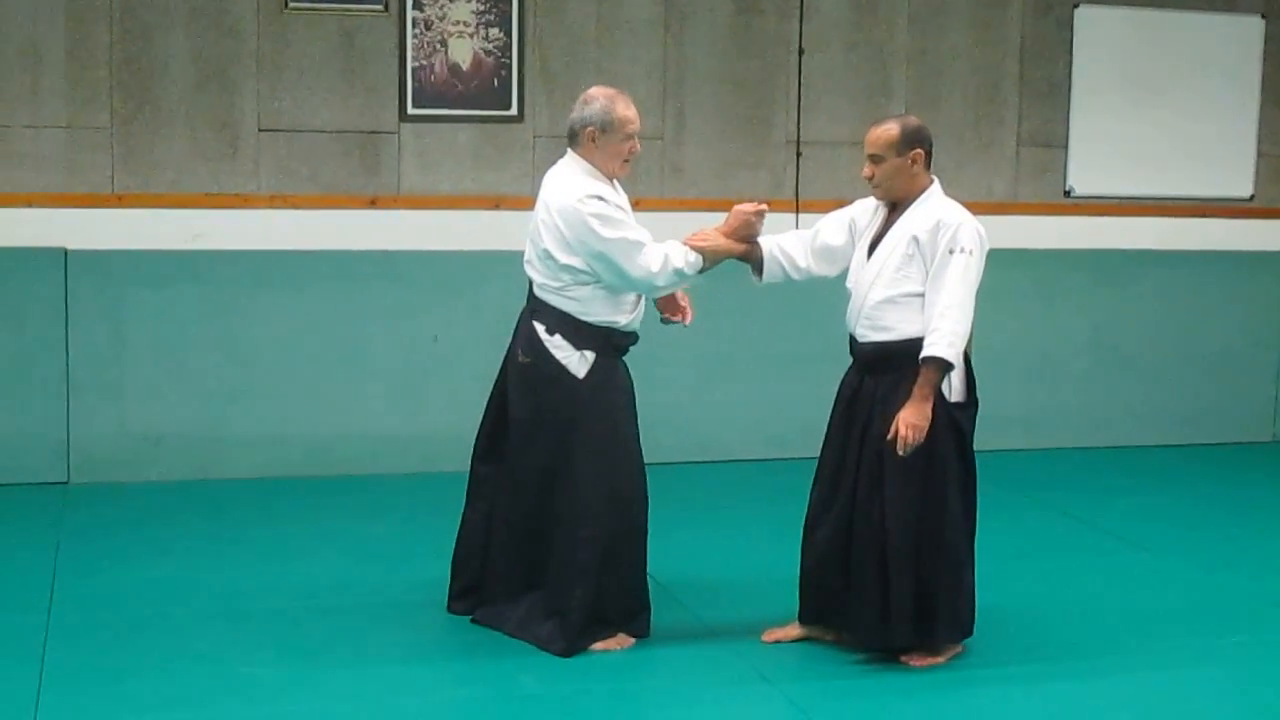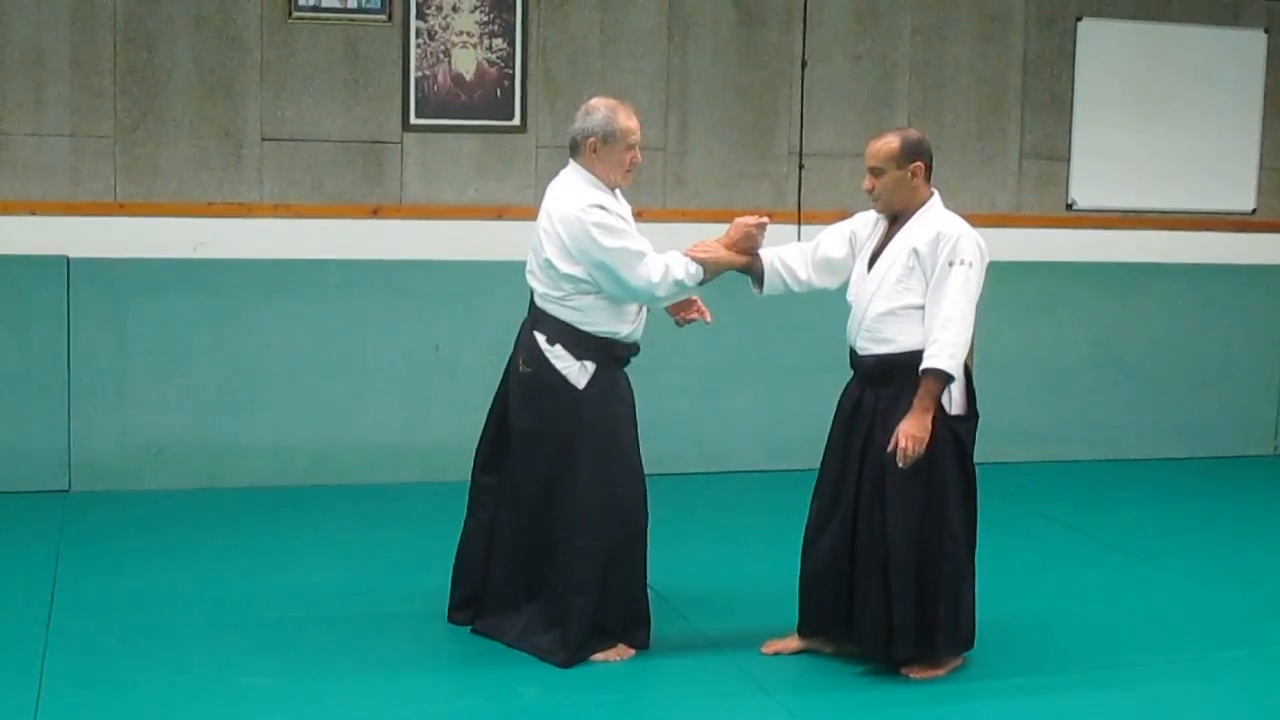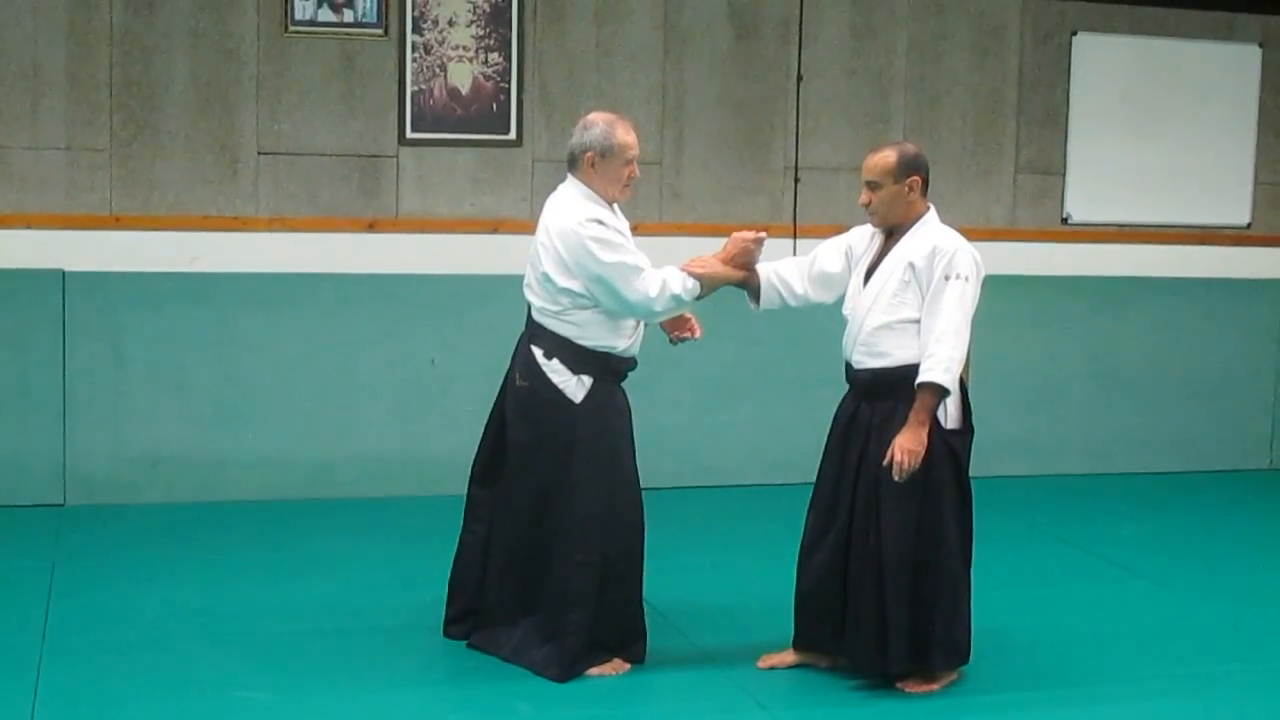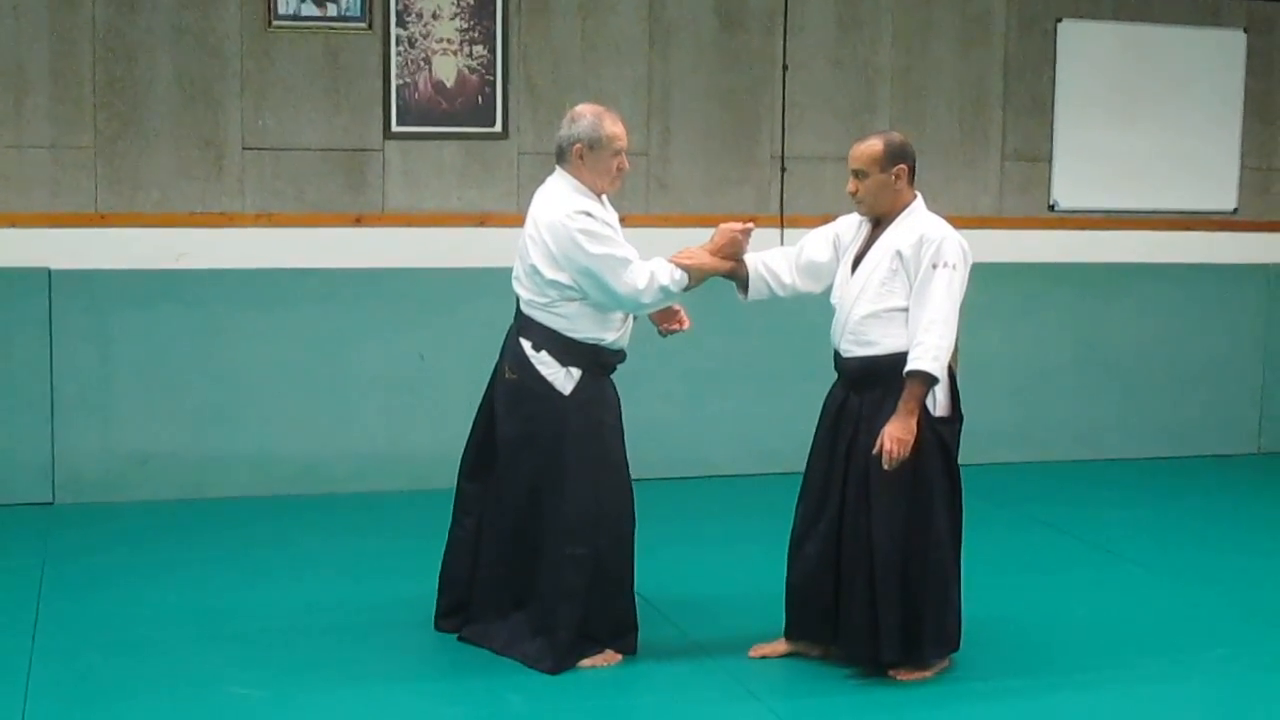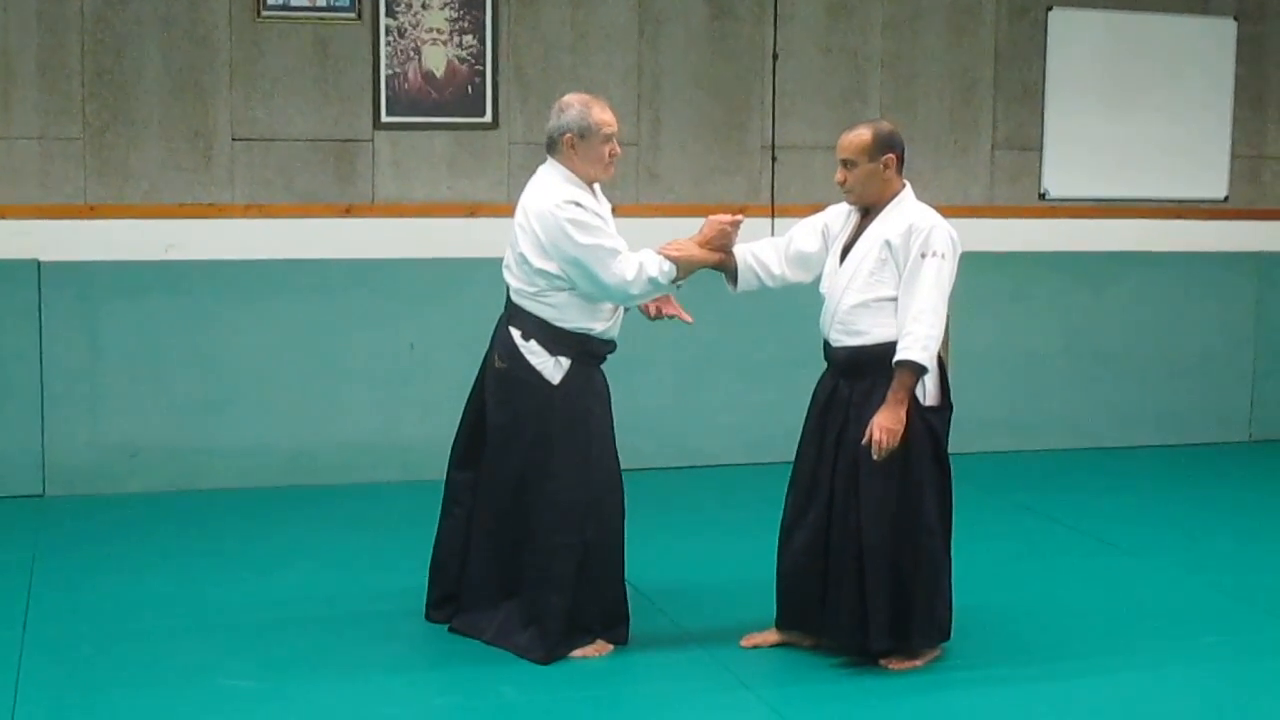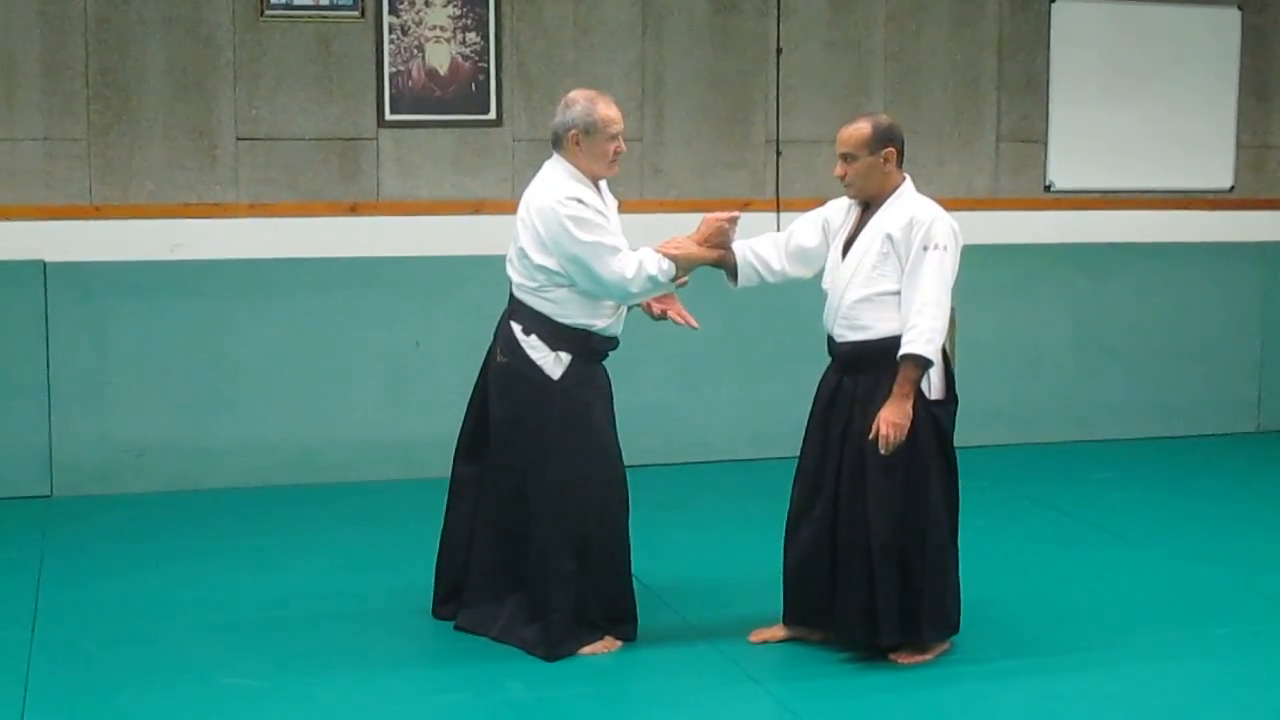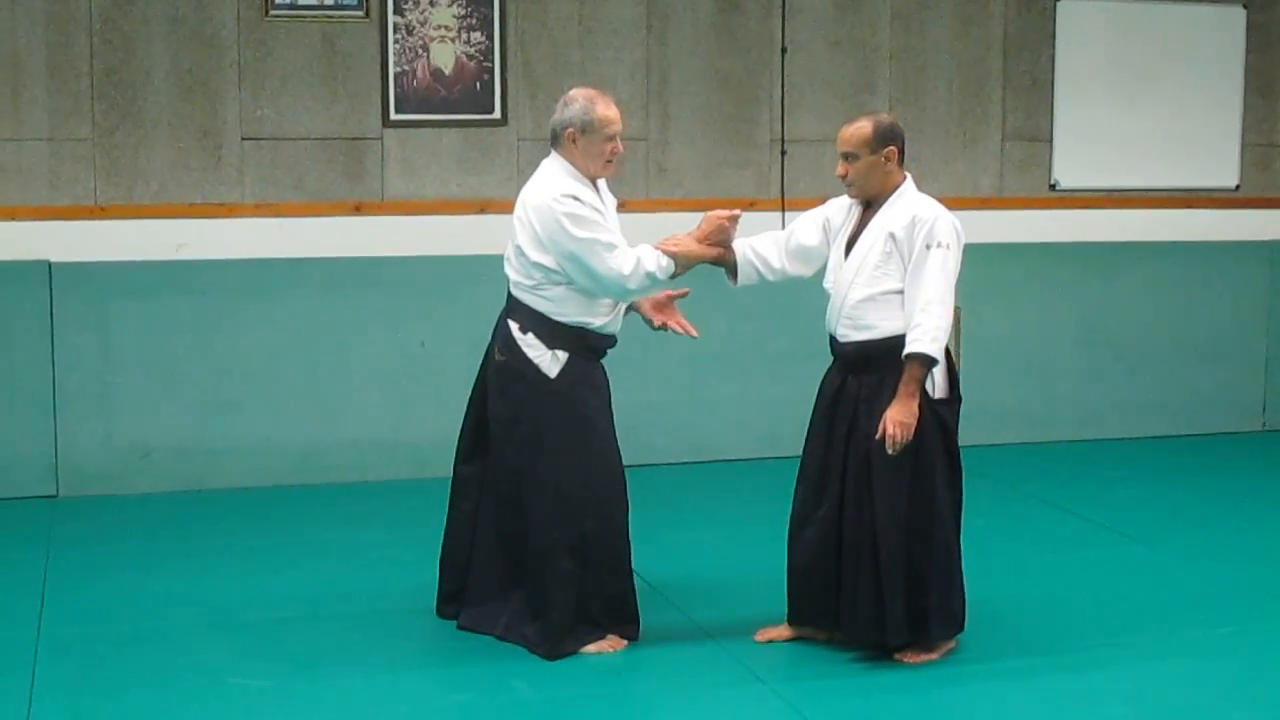
dt=0.4s
person 1, frame 1
left shoulder: (580, 179)
right shoulder: (581, 200)
left elbow: (622, 261)
right elbow: (646, 266)
left wrist: (660, 291)
right wrist: (724, 238)
left hip: (550, 348)
right hip: (573, 358)
left knee: (524, 473)
right knee: (598, 488)
left ankle: (491, 589)
right ankle: (584, 620)
person 1, frame 2
left shoulder: (585, 190)
right shoulder: (583, 209)
left elbow: (624, 271)
right elbow: (648, 276)
left wrist: (669, 297)
right wrist: (726, 251)
left hip: (554, 359)
right hip: (574, 370)
left knee: (526, 484)
right knee: (598, 498)
left ankle: (492, 600)
right ankle: (584, 630)
person 1, frame 3
left shoulder: (584, 205)
right shoulder: (581, 224)
left elbow: (622, 287)
right elbow: (646, 291)
left wrist: (666, 312)
left hip: (550, 374)
right hip: (570, 384)
left knee: (523, 498)
right knee: (594, 513)
left ankle: (488, 614)
right ankle: (578, 645)
person 1, frame 4
left shoulder: (574, 197)
right shoulder: (568, 215)
left elbow: (612, 278)
right elbow: (632, 283)
left wrist: (652, 306)
right wrist: (710, 256)
left hip: (541, 367)
right hip: (558, 377)
left knee: (513, 492)
right knee: (584, 506)
left ankle: (481, 608)
right ankle: (569, 638)
person 1, frame 5
left shoulder: (571, 188)
right shoulder: (559, 206)
left elbow: (601, 271)
right elbow: (622, 276)
left wrist: (644, 293)
right wrist: (698, 249)
left hip: (532, 358)
right hip: (548, 366)
left knee: (503, 482)
right knee: (575, 494)
left ankle: (472, 599)
right ankle: (561, 628)
person 1, frame 6
left shoulder: (583, 183)
right shoulder: (560, 201)
left elbow: (604, 269)
right elbow: (621, 275)
left wrist: (645, 293)
right wrist: (697, 247)
left hip: (540, 355)
right hip: (549, 362)
left knee: (508, 478)
right knee: (579, 490)
left ankle: (478, 596)
right ankle: (569, 624)
person 1, frame 7
left shoulder: (583, 183)
right shoulder: (556, 200)
left elbow: (602, 268)
right elbow: (617, 271)
left wrist: (642, 300)
right wrist: (696, 244)
left hip: (540, 354)
right hip: (546, 360)
left knee: (509, 478)
right knee: (578, 490)
left ankle: (483, 594)
right ankle: (572, 624)
person 2, frame 1
left shoulder: (950, 226)
right shoulder: (864, 216)
left elbow: (947, 322)
right elbow: (801, 251)
left wrist: (917, 403)
right wrist: (732, 245)
left hip: (916, 382)
right hip: (864, 377)
left knee: (917, 511)
right knee: (838, 503)
left ankle: (939, 634)
right ankle: (827, 616)
person 2, frame 2
left shoulder: (951, 237)
right shoulder: (867, 227)
left elbow: (949, 331)
right elbow: (805, 262)
left wrist: (921, 411)
right wrist: (740, 259)
left hip: (922, 393)
right hip: (867, 390)
left knee: (922, 525)
right knee: (840, 513)
left ankle: (939, 645)
right ankle: (827, 627)
person 2, frame 3
left shoulder: (947, 252)
right shoulder: (863, 241)
left elbow: (945, 346)
right elbow: (802, 276)
left wrist: (916, 425)
right wrist: (736, 273)
left hip: (917, 407)
right hip: (862, 404)
left knee: (918, 539)
right knee: (835, 527)
left ankle: (934, 660)
right ankle: (822, 641)
person 2, frame 4
left shoulder: (935, 240)
right shoulder: (851, 230)
left elbow: (933, 334)
right elbow: (790, 266)
left wrist: (906, 414)
right wrist: (723, 264)
left hip: (907, 397)
right hip: (852, 392)
left knee: (908, 528)
right knee: (826, 516)
left ankle: (926, 647)
right ankle: (814, 631)
person 2, frame 5
left shoulder: (923, 229)
right shoulder: (841, 219)
left elbow: (922, 323)
right elbow: (781, 255)
left wrist: (896, 404)
right wrist: (716, 256)
left hip: (896, 384)
right hip: (841, 382)
left knee: (897, 516)
right knee: (815, 505)
left ankle: (917, 636)
right ankle: (805, 620)
person 2, frame 6
left shoulder: (924, 222)
right shoulder: (841, 214)
left elbow: (926, 317)
right elbow: (783, 251)
left wrist: (901, 397)
right wrist: (713, 253)
left hip: (901, 379)
right hip: (845, 377)
left knee: (905, 511)
right knee: (820, 500)
left ankle: (924, 630)
right ankle: (812, 614)
person 2, frame 7
left shoulder: (927, 220)
right shoulder: (841, 213)
left elbow: (929, 315)
right elbow: (783, 249)
left wrist: (907, 395)
right wrist: (714, 251)
left hip: (904, 377)
right hip: (848, 376)
left knee: (910, 510)
right knee: (824, 500)
left ankle: (931, 629)
right ankle: (817, 615)
